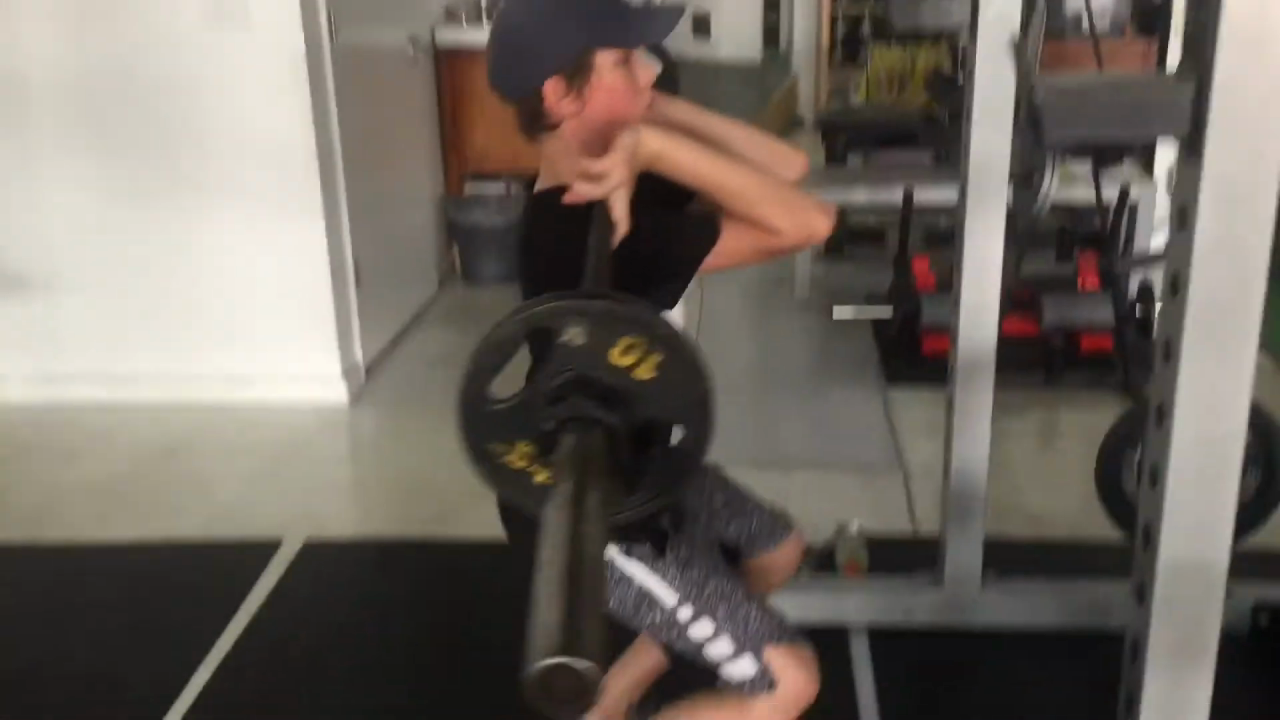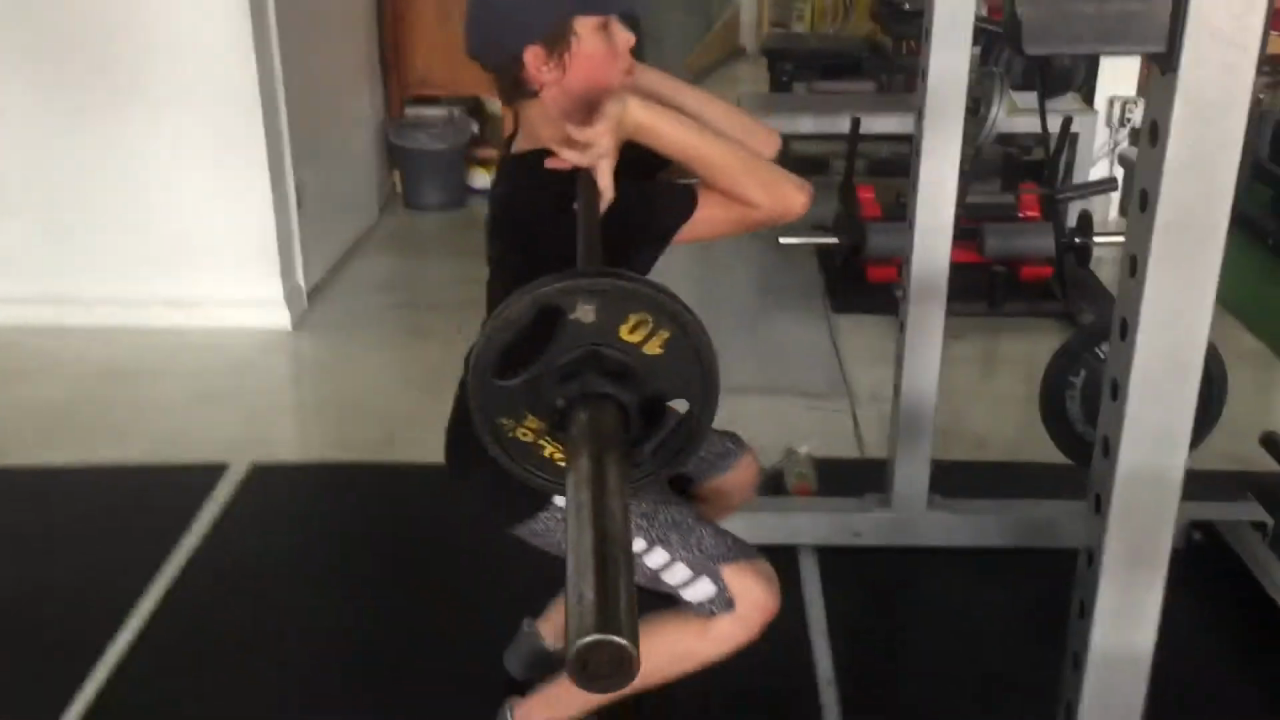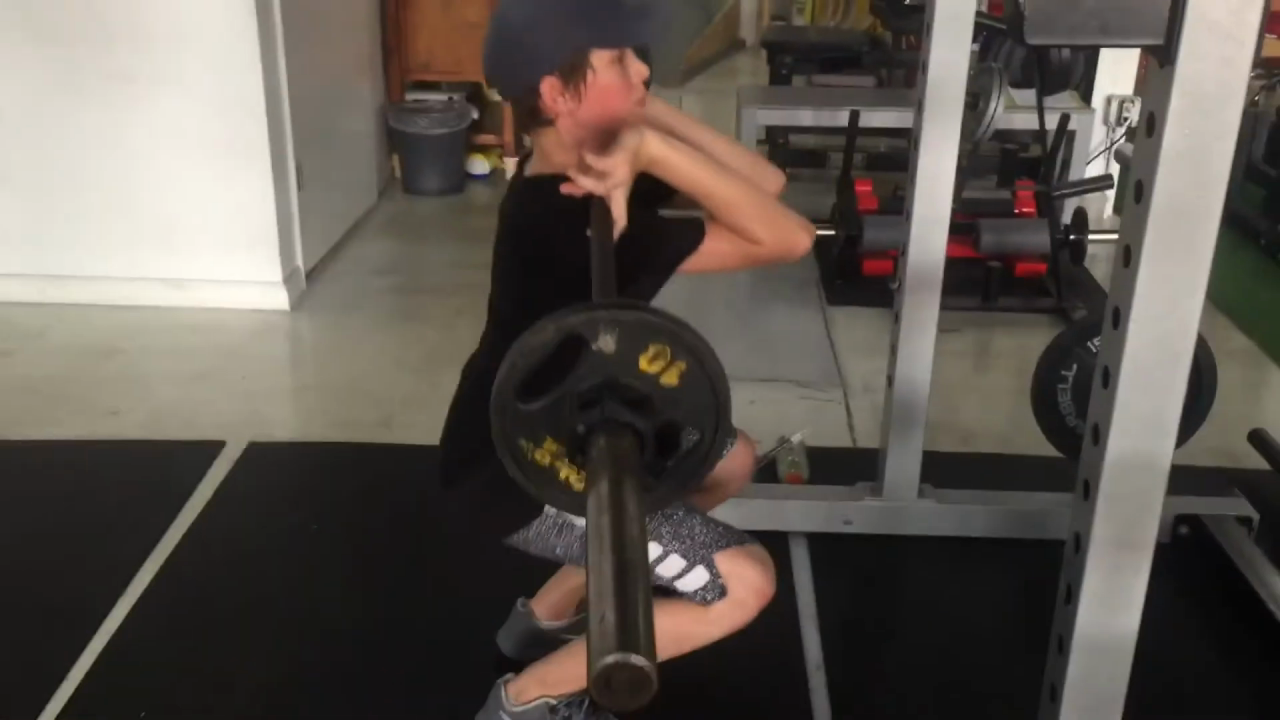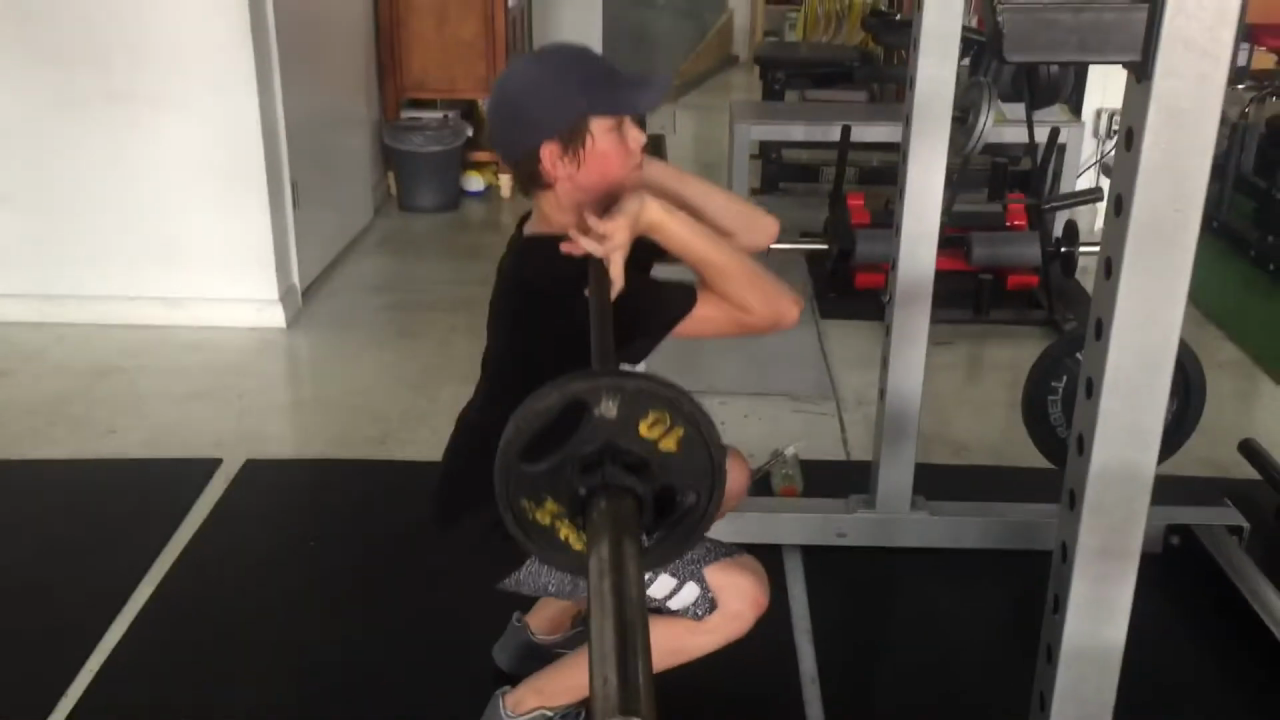
dt=0.2s
person 1, frame 1
left shoulder: (618, 189)
right shoulder: (579, 234)
left elbow: (787, 169)
right elbow: (805, 224)
left wrist: (661, 117)
right wrist: (652, 144)
left knee: (775, 549)
person 1, frame 2
left shoulder: (583, 145)
right shoulder: (554, 195)
left elbow: (761, 145)
right elbow: (784, 198)
left wrist: (635, 84)
right wrist: (635, 115)
left knee: (733, 471)
right knee: (747, 597)
left ankle: (554, 631)
person 1, frame 3
left shoulder: (583, 169)
right shoulder: (564, 217)
left elbow: (764, 183)
right elbow: (785, 238)
left wrist: (650, 116)
right wrist: (650, 150)
right hip: (517, 469)
left knee: (728, 460)
right knee: (743, 581)
left ankle: (548, 612)
person 1, frame 4
left shoulder: (584, 228)
right shoulder: (562, 281)
left elbow: (758, 231)
right elbow: (775, 308)
left wrist: (646, 177)
right wrist: (650, 214)
right hip: (508, 518)
left knee: (722, 477)
right knee: (739, 593)
left ankle: (545, 626)
